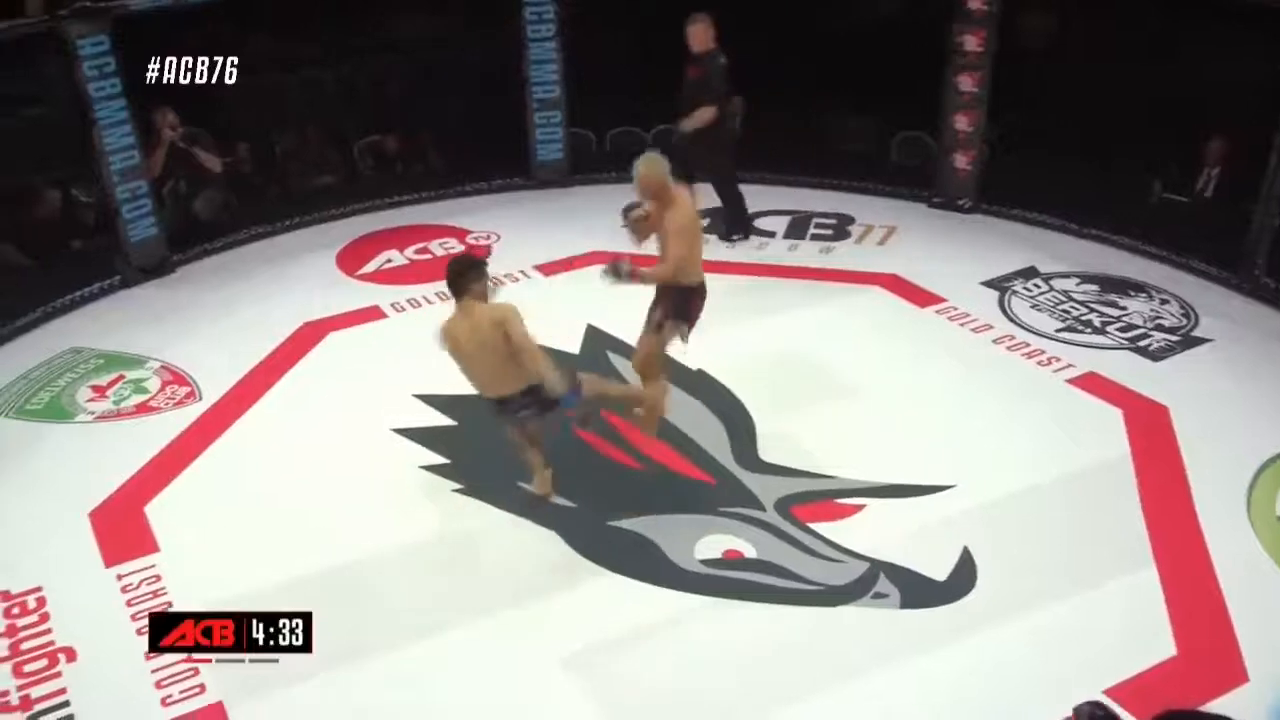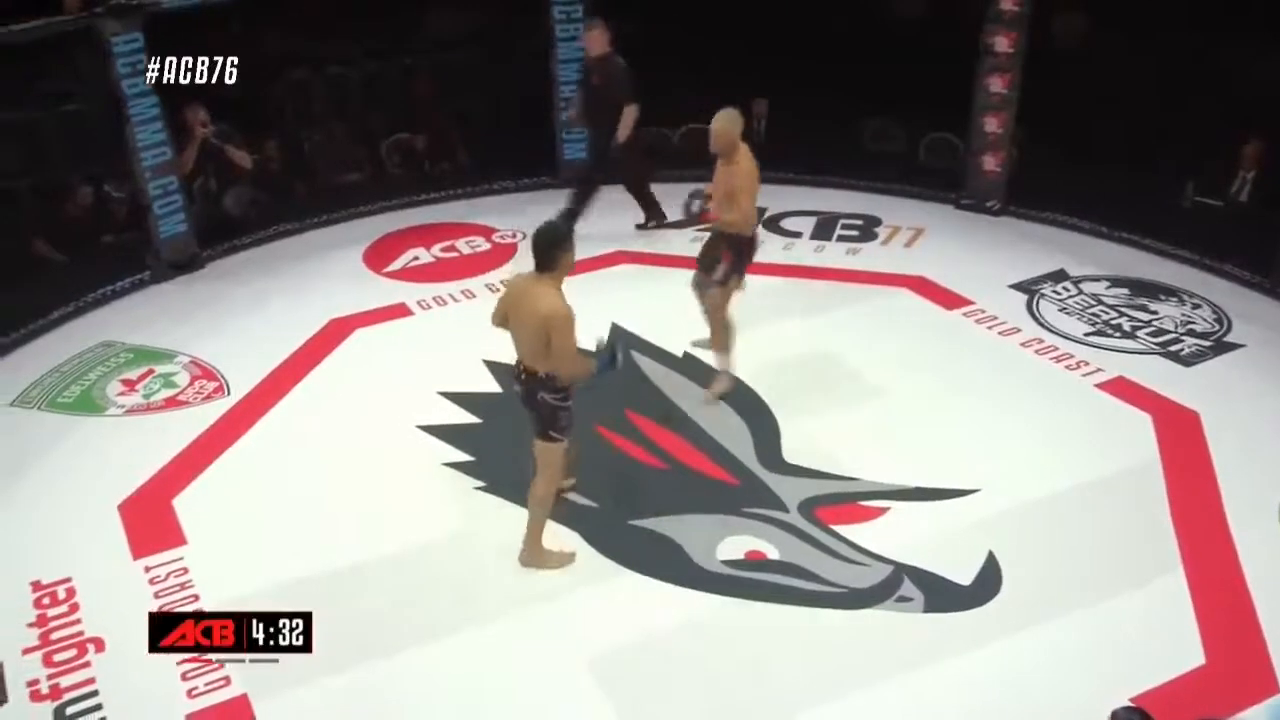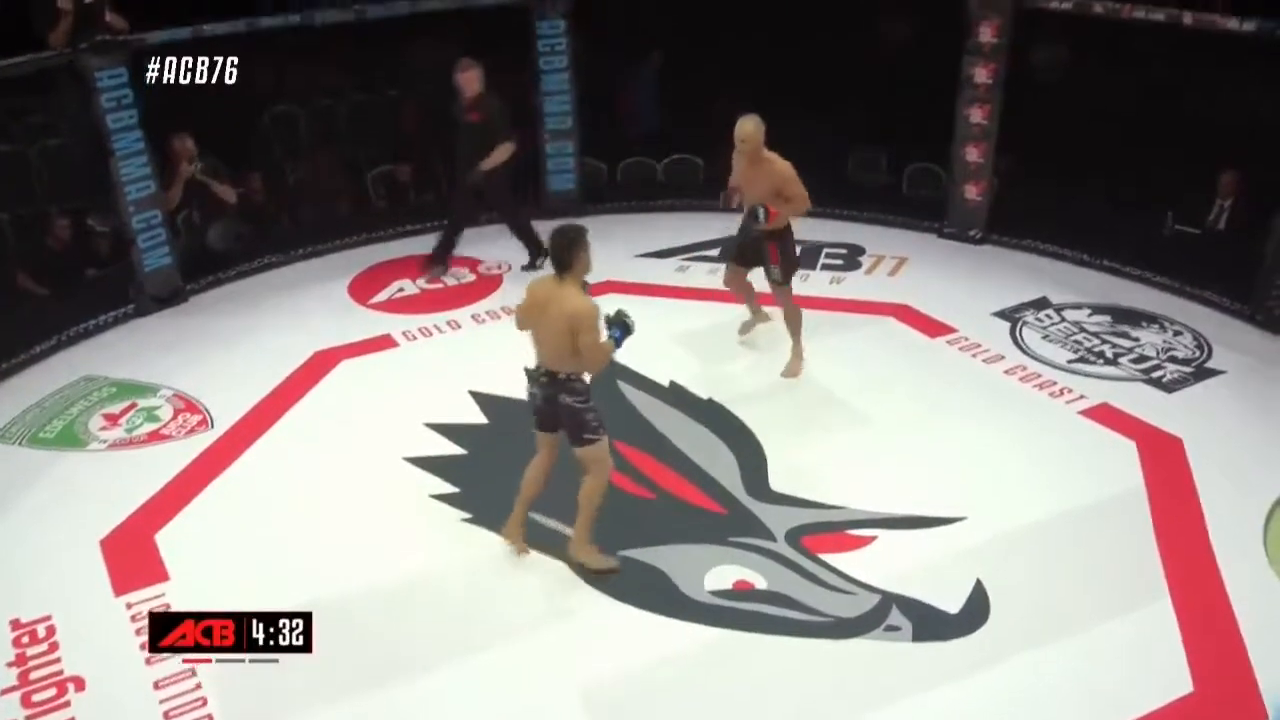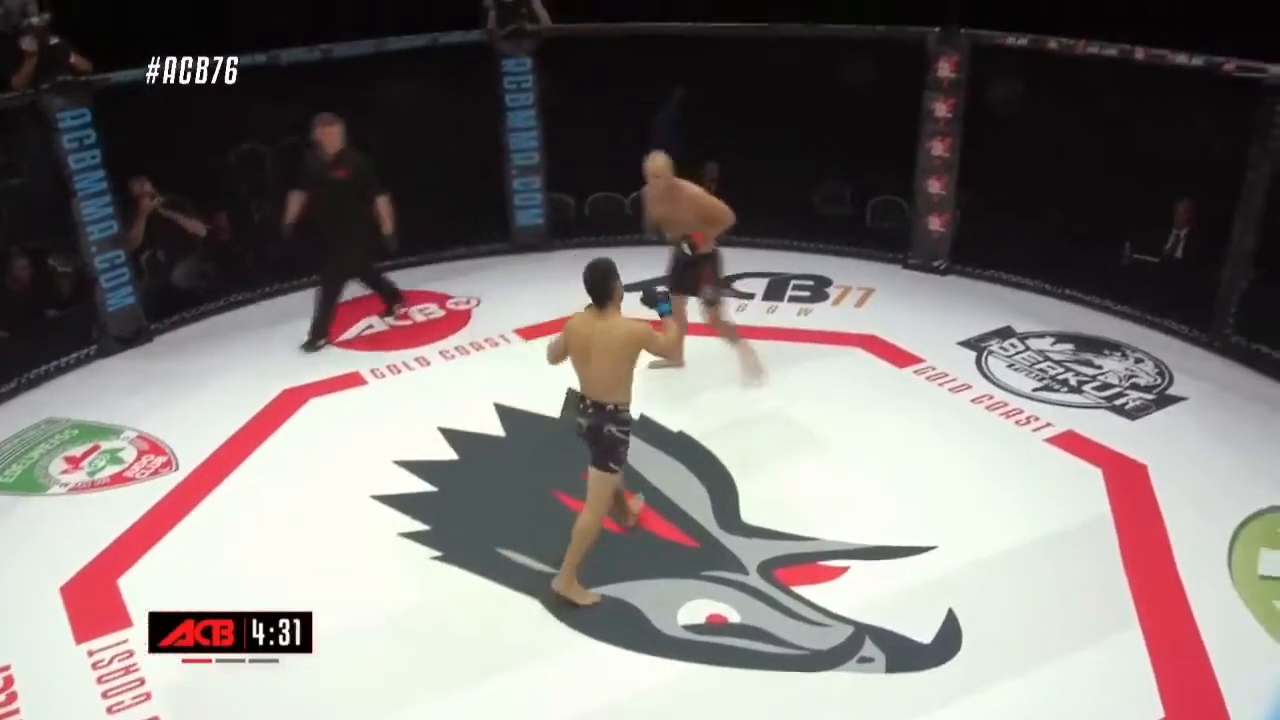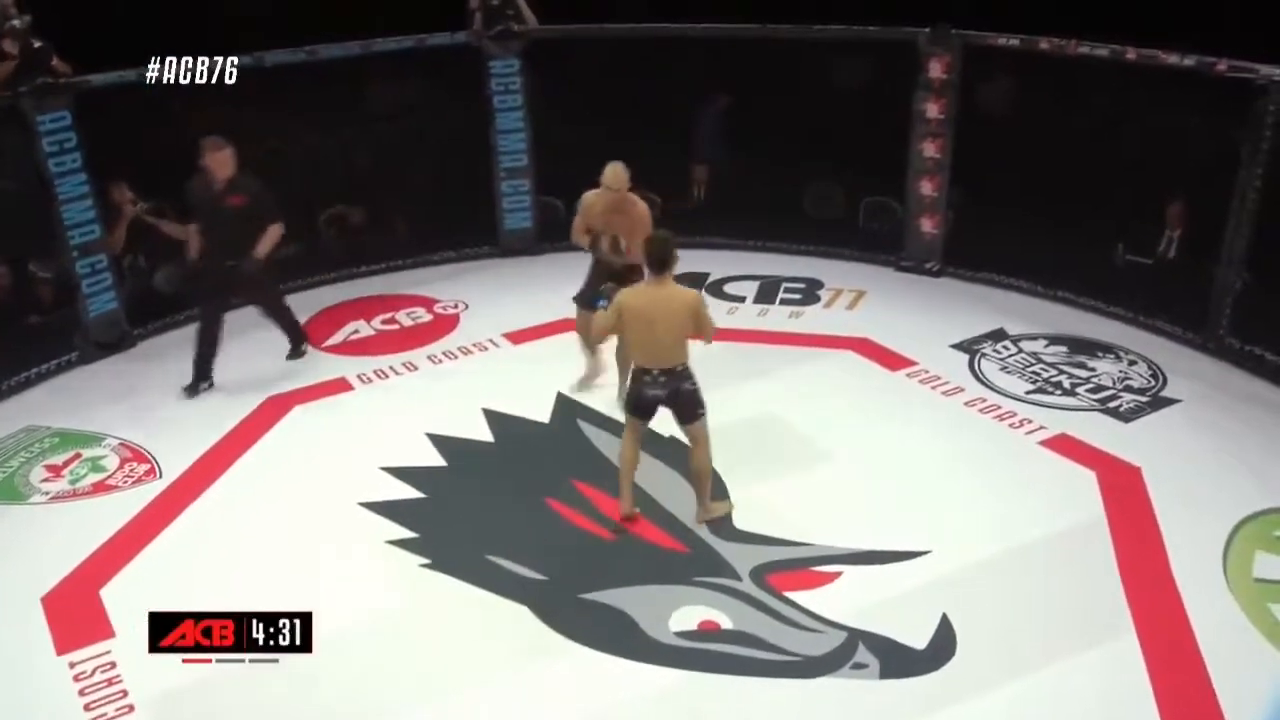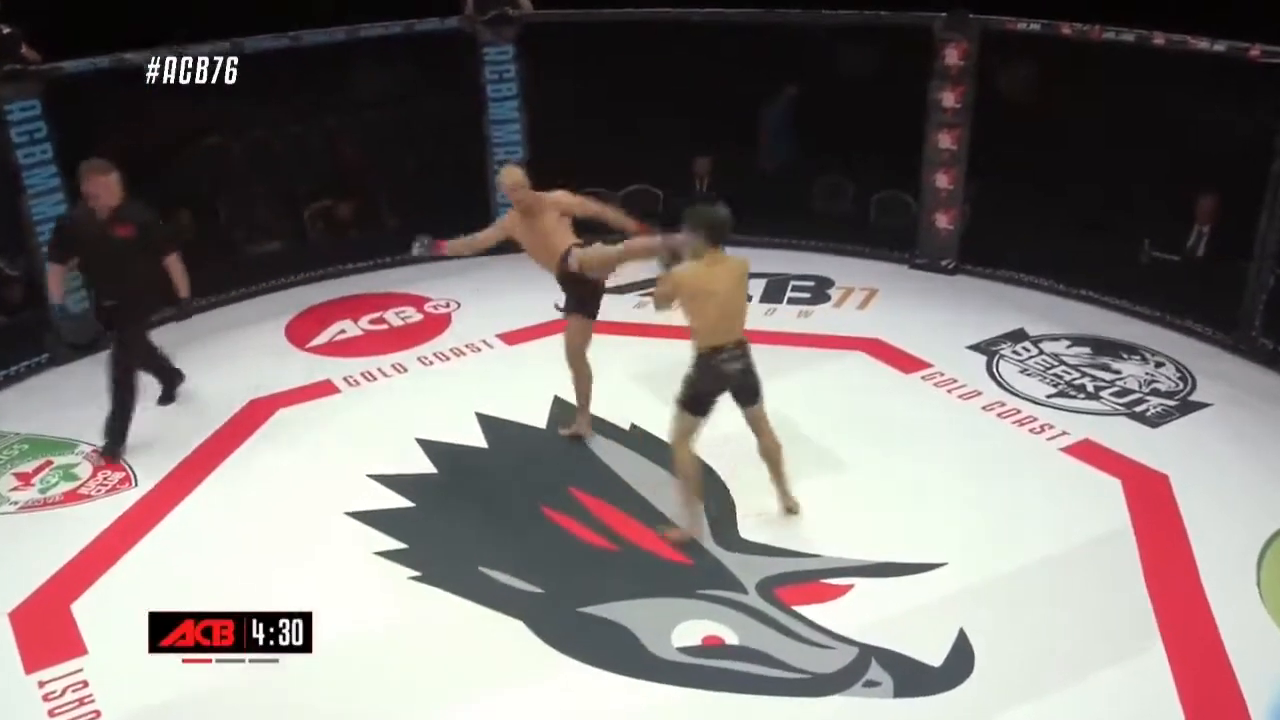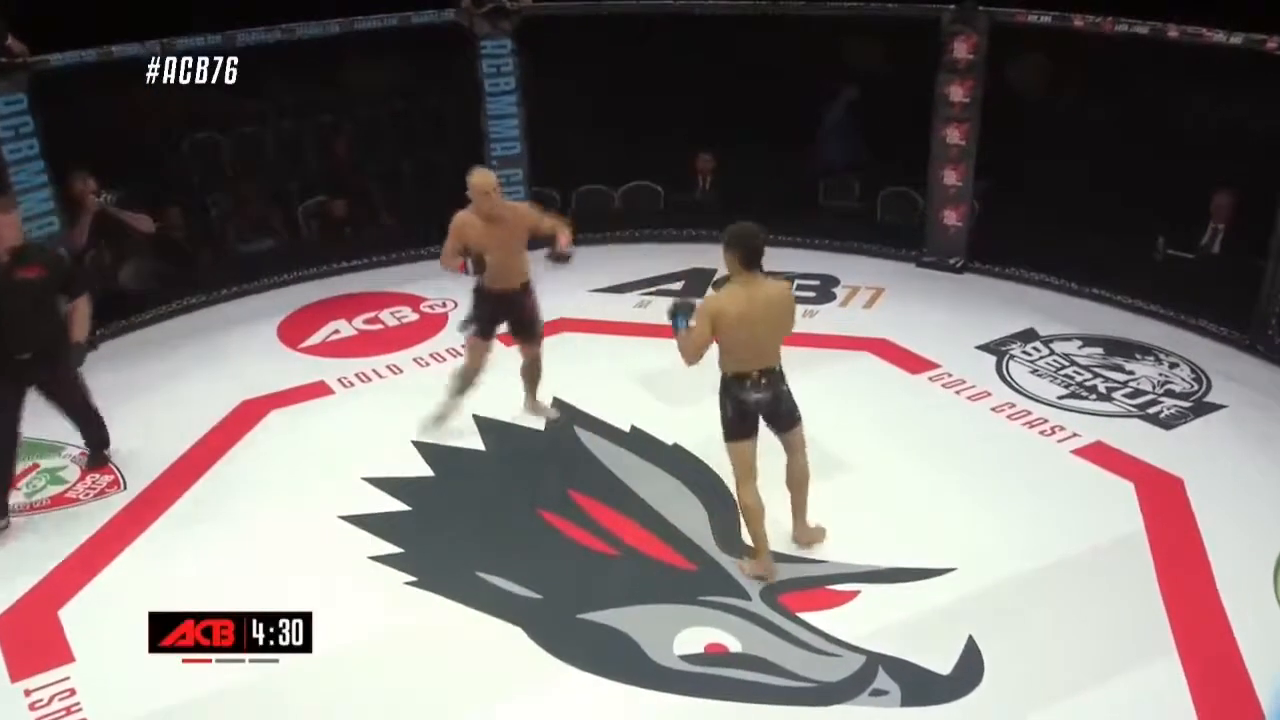
dt=0.5s
person 1, frame 1
left shoulder: (448, 331)
right shoulder: (500, 314)
right elbow: (530, 352)
right wrist: (563, 392)
left hip: (504, 406)
right hip: (534, 394)
left knee: (521, 432)
right knee: (589, 385)
left ankle: (541, 478)
right ankle: (639, 394)
person 1, frame 2
left shoulder: (519, 284)
right shoulder: (556, 309)
left elbow: (499, 320)
right elbow: (568, 370)
right wrist: (600, 362)
left hip: (523, 376)
right hip: (548, 386)
left knee: (549, 441)
right knee: (550, 468)
left ankle: (550, 482)
right ankle: (532, 548)
person 1, frame 3
left shoulder: (537, 288)
right shoulder: (584, 308)
left elbow: (521, 322)
right elbow: (594, 362)
right wrist: (617, 335)
left hip: (540, 383)
right hip: (569, 391)
left knee: (545, 456)
right knee: (600, 467)
left ankle: (515, 527)
right ankle: (582, 546)
person 1, frame 4
left shoulder: (574, 324)
right shoulder: (634, 330)
left elbow: (553, 356)
right elbow: (672, 349)
right wrist: (665, 311)
left hip: (584, 412)
right hip: (612, 419)
left knee: (609, 471)
right knee: (597, 504)
left ankle: (625, 514)
right ankle: (567, 579)
person 1, frame 5
left shoulder: (626, 298)
right shoulder: (691, 298)
left elbow: (596, 334)
right elbow: (708, 335)
left wrist: (602, 305)
left hip: (643, 381)
right hip: (679, 380)
left knee: (632, 435)
right knee: (699, 442)
left ankle: (626, 501)
right ankle: (705, 506)
person 1, frame 6
left shoulder: (682, 275)
right shoulder: (739, 265)
left elbow: (661, 301)
left wrist: (671, 268)
left hip: (708, 366)
right hip: (739, 358)
left knee: (680, 440)
right knee: (762, 429)
left ankle: (692, 518)
right ankle: (786, 496)
person 1, frame 7
left shoulder: (715, 303)
right shoulder: (783, 291)
left elbow: (691, 355)
left wrist: (681, 323)
left hip: (736, 392)
right hip: (774, 385)
left knee: (746, 478)
right knee: (796, 451)
left ankle: (761, 558)
right ankle: (802, 528)
person 2, frame 1
left shoulder: (676, 218)
right shoulder: (674, 193)
left elbow: (671, 271)
right elbow: (642, 235)
left wrist: (632, 273)
right wrist: (638, 218)
left hip: (683, 295)
right hip: (677, 287)
left knee: (645, 360)
right knee: (650, 352)
left ankle: (654, 409)
right ankle: (655, 394)
person 2, frame 2
left shoulder: (741, 170)
right shoulder: (730, 152)
left elbow: (746, 219)
left wrist: (709, 215)
right wrist: (712, 196)
left hip: (736, 242)
right hip: (722, 234)
left knee: (716, 304)
right knee: (700, 285)
left ankle: (724, 372)
right ankle: (717, 338)
person 2, frame 3
left shoulder: (780, 169)
right shoulder: (738, 156)
left elbow: (804, 204)
left wrist: (772, 212)
right wrist: (733, 193)
left hip: (775, 236)
right hip: (750, 227)
left knee: (781, 296)
right knee: (732, 280)
left ankle: (797, 351)
right ankle: (757, 314)
person 2, frame 4
left shoulder: (693, 196)
right shoulder: (650, 193)
left elbow: (728, 218)
left wrist: (699, 238)
right wrist: (660, 229)
left hip: (703, 258)
right hip: (681, 255)
left knee: (713, 318)
right knee: (674, 307)
left ankle: (744, 350)
right ankle: (676, 356)
person 2, frame 5
left shoulder: (640, 210)
right shoulder: (589, 201)
left elbow: (642, 254)
right elbow: (576, 234)
left wrist: (625, 250)
right wrist: (592, 243)
left hip: (629, 271)
right hip: (601, 267)
right knee: (582, 325)
left ankle: (623, 384)
right ankle: (593, 365)
person 2, frame 6
left shoulder: (555, 201)
right shoulder: (509, 222)
left elbow: (599, 211)
right elbow: (475, 242)
left wrist: (637, 229)
right wrist: (439, 247)
left hip: (581, 264)
right hip: (571, 281)
right knee: (574, 354)
right ankle: (583, 420)
person 2, frame 7
left shoulder: (522, 212)
right shoulder: (463, 221)
left elbow: (560, 227)
right elbow: (446, 260)
left wrist: (562, 246)
right wrist: (464, 264)
left hip: (521, 292)
right hip: (487, 295)
left knee: (533, 355)
right knee: (474, 363)
left ankle: (531, 400)
right ankle: (451, 403)
person 3, frame 1
left shoulder: (714, 66)
right shoulder: (699, 61)
left elbow: (710, 110)
left wrist: (683, 128)
left hip: (713, 135)
right hip: (697, 133)
left knee: (723, 181)
right knee: (681, 175)
left ankle: (740, 227)
person 3, frame 2
left shoulder: (615, 68)
right shoulder: (592, 65)
left elbow: (631, 108)
right elbow: (584, 91)
left wrist: (619, 141)
right wrist: (574, 112)
left hip: (616, 137)
right hip: (602, 135)
left knee: (588, 180)
right knee: (633, 178)
left ankle: (577, 222)
right ankle: (654, 215)
person 3, frame 3
left shoulder: (492, 107)
right shoulder: (461, 106)
left elbow: (508, 144)
left wrist: (483, 167)
left hip: (490, 174)
right hip: (467, 174)
left knee: (512, 216)
right knee: (455, 219)
left ankle: (538, 253)
right ankle: (439, 261)
person 3, frame 4
left shoulder: (357, 162)
right shoulder: (312, 162)
left elbow: (379, 197)
right elbow: (300, 192)
left wrist: (388, 231)
right wrist: (289, 221)
left hip: (352, 234)
right hip: (328, 233)
left knee: (330, 283)
right knee: (363, 272)
left ankle: (319, 334)
right ankle: (394, 298)
person 3, frame 5
left shoulder: (251, 188)
right shoulder: (197, 189)
left elbow: (276, 226)
right elbow: (194, 225)
left wrist: (256, 257)
right wrist: (194, 257)
left hip: (249, 265)
right hip: (214, 266)
left knee: (272, 307)
right knee: (208, 322)
left ankle: (299, 340)
right ankle: (201, 377)
person 3, frame 6
left shoulder: (139, 216)
right shoulder: (73, 223)
left elbow: (169, 256)
right elbow: (57, 265)
left wrist: (184, 295)
right wrist: (57, 305)
left hip: (137, 303)
right hip: (105, 306)
left knee: (122, 367)
right knee: (138, 353)
left ankle: (116, 436)
right ankle: (172, 377)
person 3, frame 7
left shoulder: (44, 259)
left elbow: (78, 299)
left wrist: (77, 343)
left hip: (49, 355)
left knee: (77, 407)
left ankle: (99, 448)
